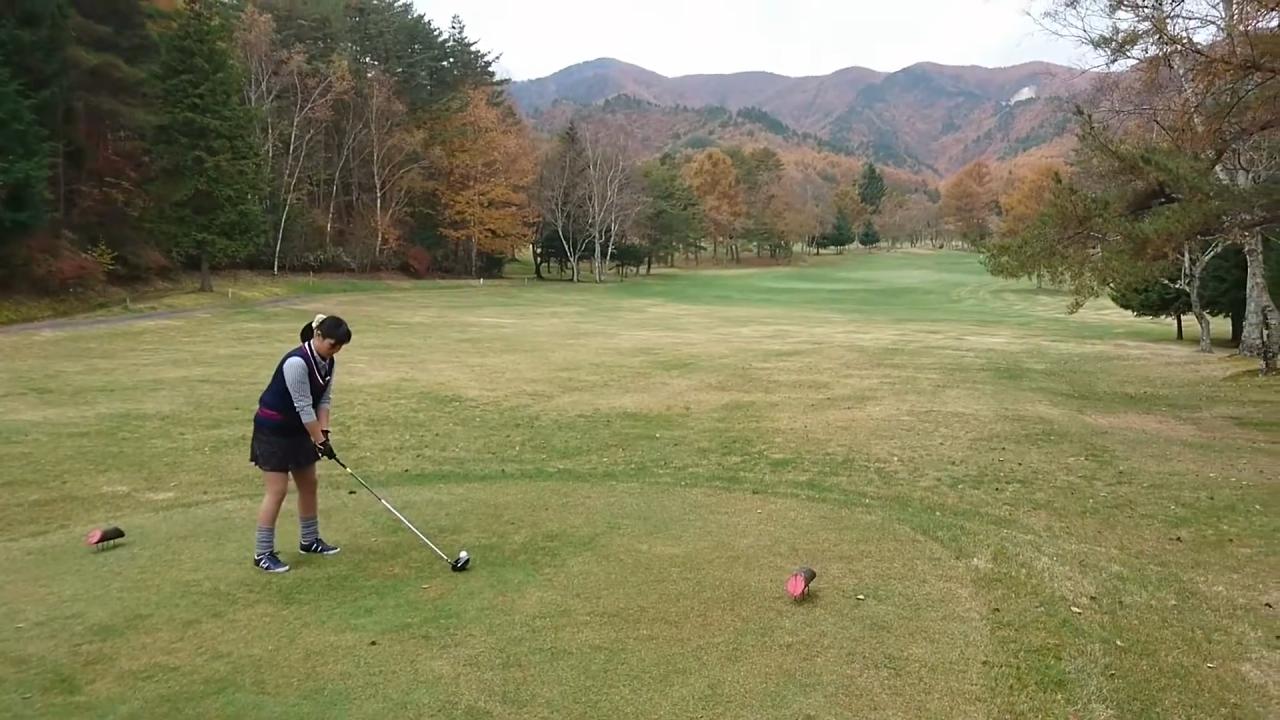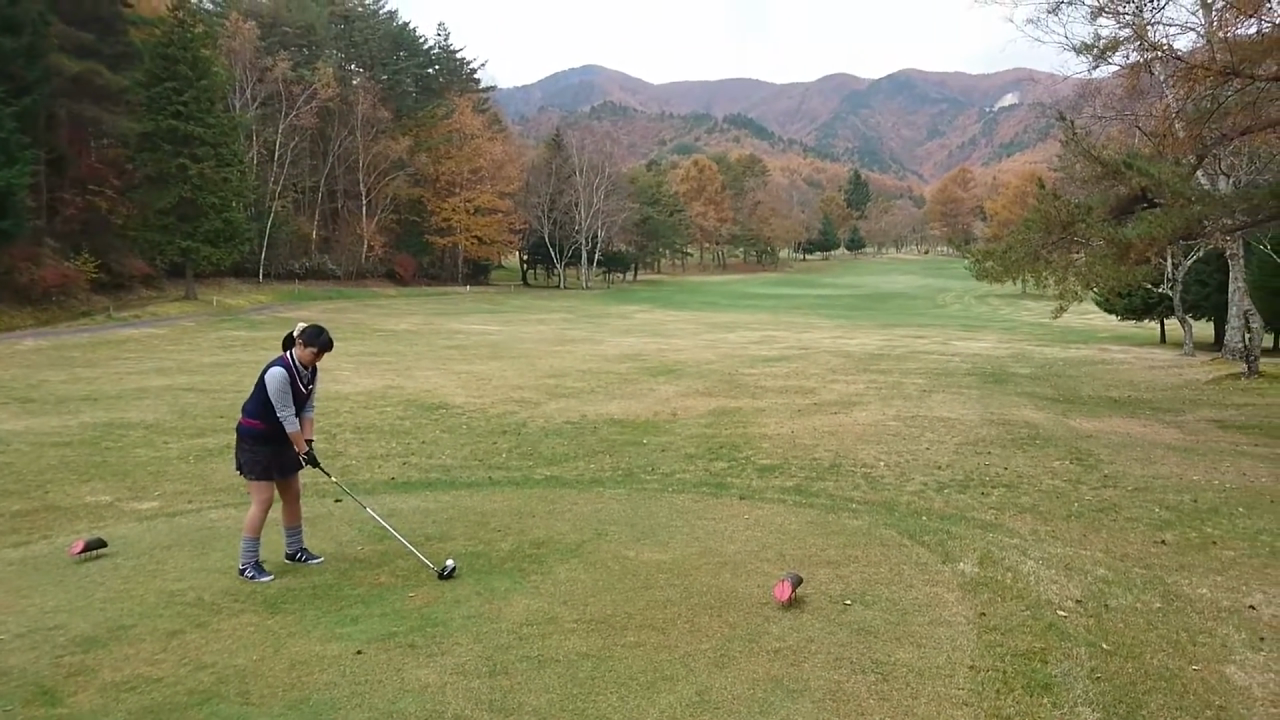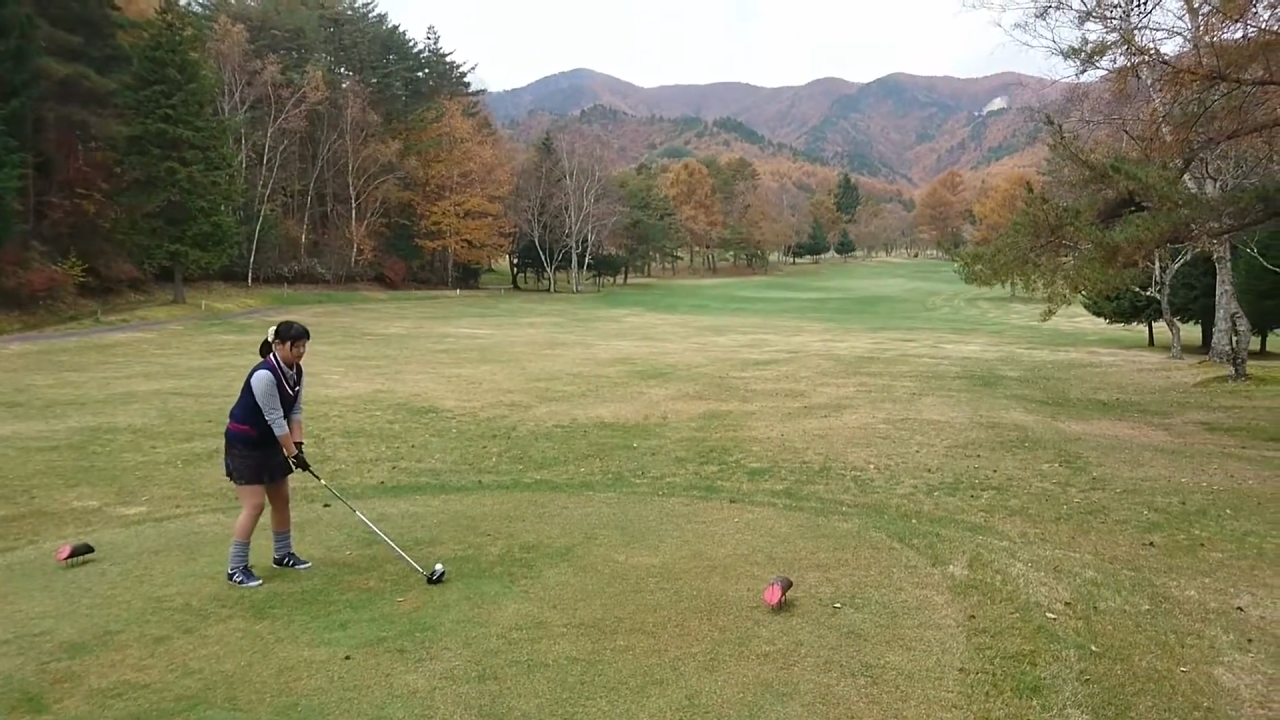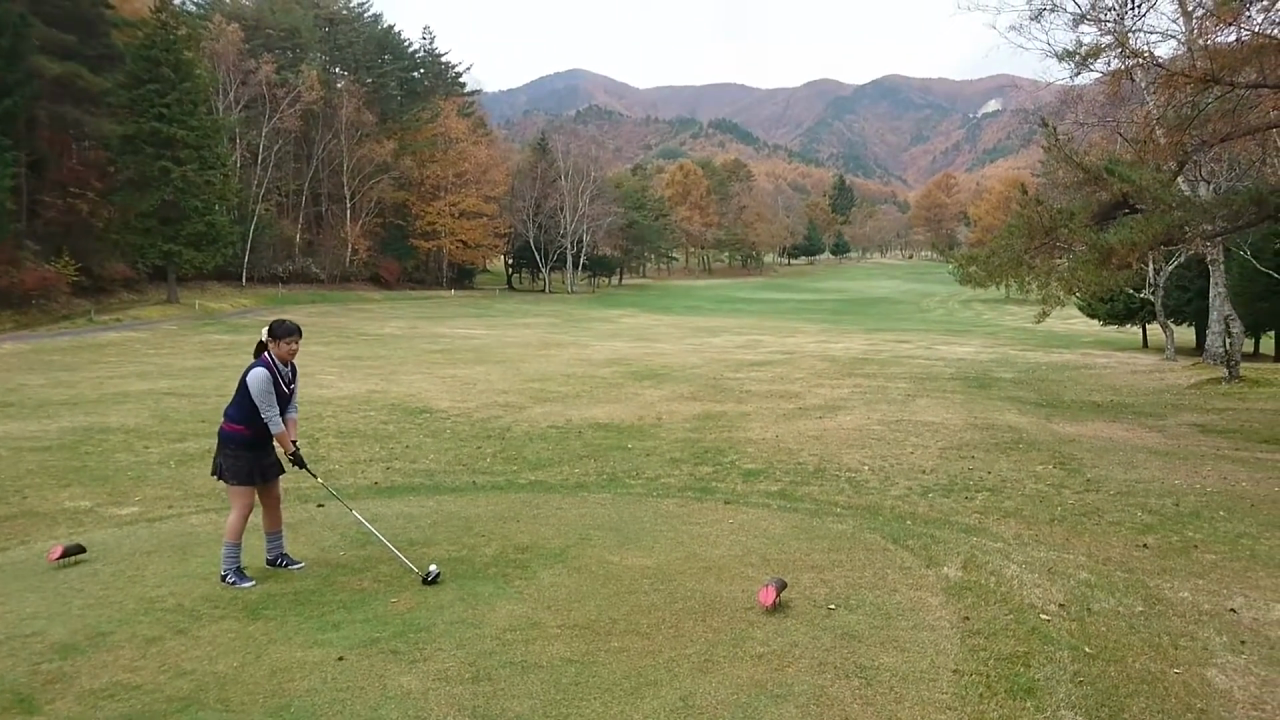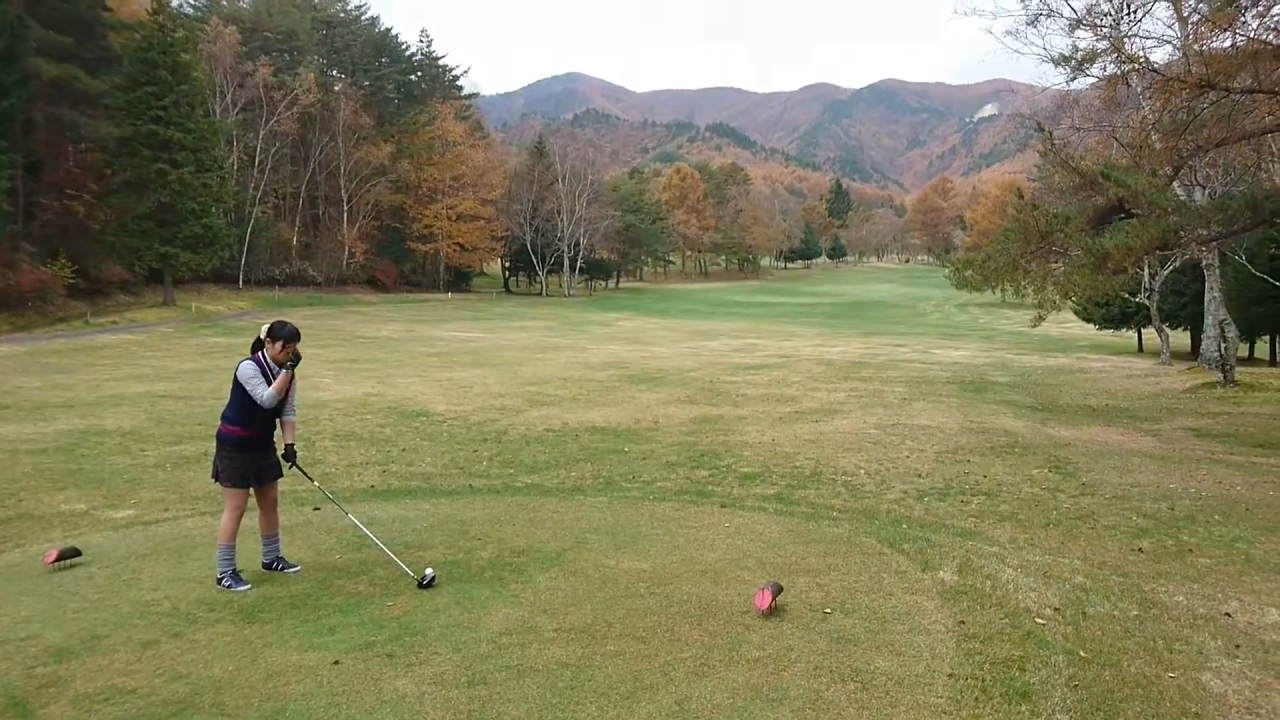
dt=0.4s
person 1, frame 1
left shoulder: (328, 362)
right shoulder: (297, 362)
left elbow: (323, 399)
right elbow: (303, 406)
left wrist: (324, 432)
right wrist: (320, 440)
left hip: (297, 429)
right hip: (272, 429)
left knee: (309, 485)
right knee: (277, 492)
left ankle: (309, 540)
right ankle: (263, 554)
person 1, frame 2
left shoulder: (310, 370)
right shoulder: (278, 372)
left elbow: (307, 408)
right elbow: (286, 416)
left wrist: (308, 441)
right wrist: (304, 450)
left hip: (279, 438)
right hip: (255, 438)
left knee: (292, 495)
right knee: (263, 500)
left ankle: (294, 549)
right ankle: (247, 563)
person 1, frame 3
left shoulder: (295, 371)
right shoulder: (264, 375)
left elbow: (295, 411)
right elbow: (275, 419)
left wrist: (297, 445)
right wrist: (294, 453)
left hip: (268, 442)
right hip: (244, 443)
left knee: (281, 499)
right knee: (254, 505)
left ankle: (282, 555)
right ankle: (236, 568)
person 1, frame 4
left shoulder: (290, 370)
right shoulder: (260, 373)
left elbow: (289, 409)
right elbow: (271, 418)
left wrist: (293, 444)
right wrist: (291, 451)
left hip: (261, 442)
right hip: (237, 443)
left knee: (273, 500)
right knee: (243, 507)
left ankle: (275, 555)
right ankle: (229, 569)
person 1, frame 5
left shoulder: (285, 370)
right shoulder: (248, 367)
left elbow: (288, 411)
right elbow: (267, 400)
left wrist: (289, 444)
right wrist: (286, 369)
left hip: (263, 444)
right hip: (235, 445)
left knee: (269, 502)
right knee: (235, 509)
left ankle: (271, 558)
right ankle: (225, 572)
